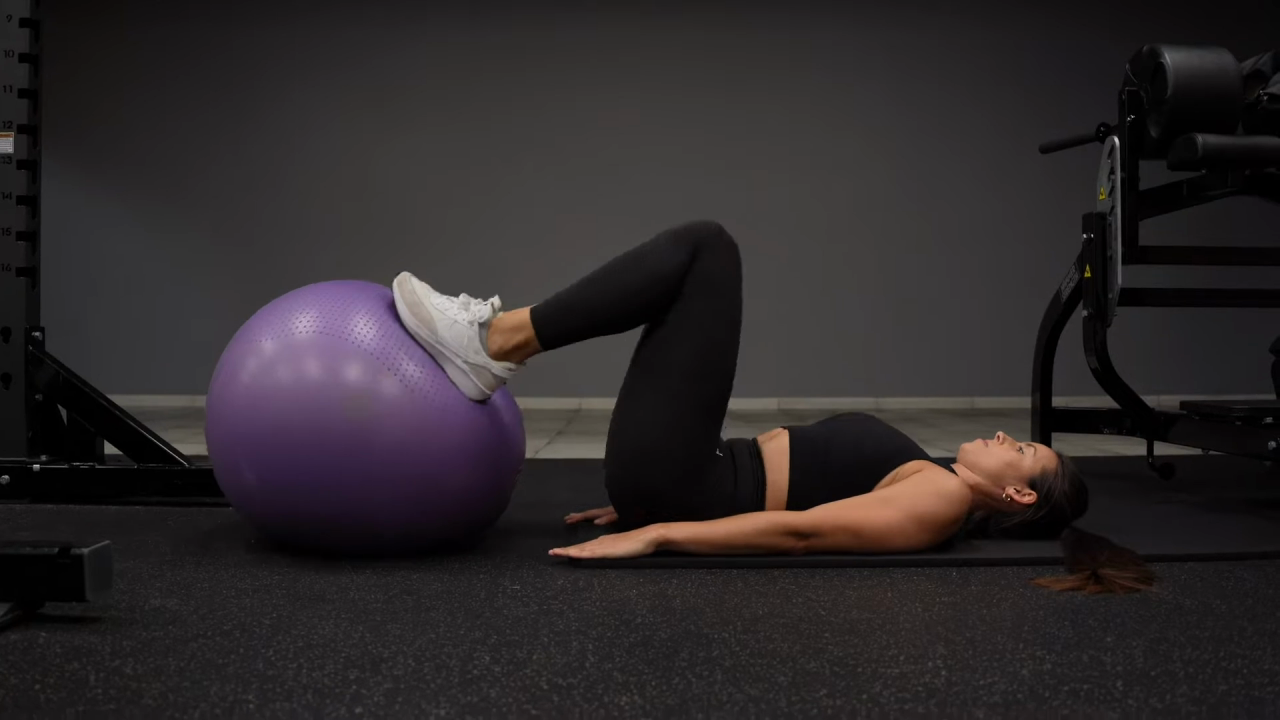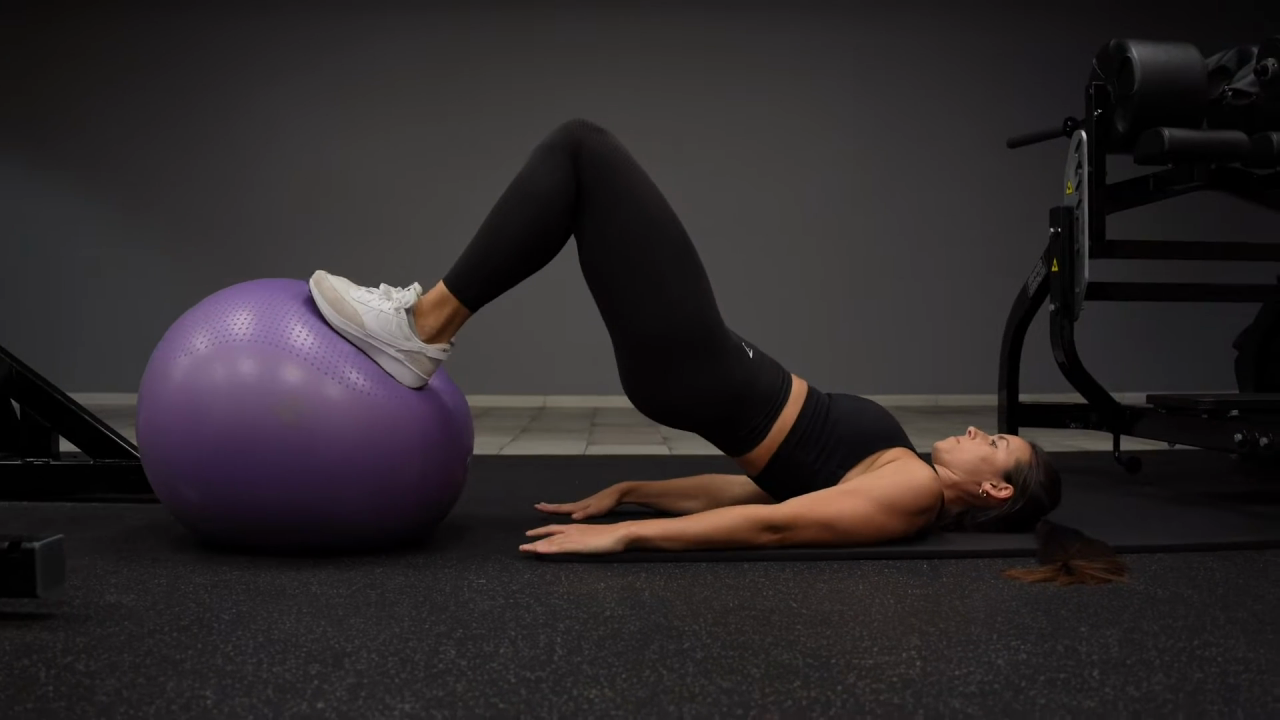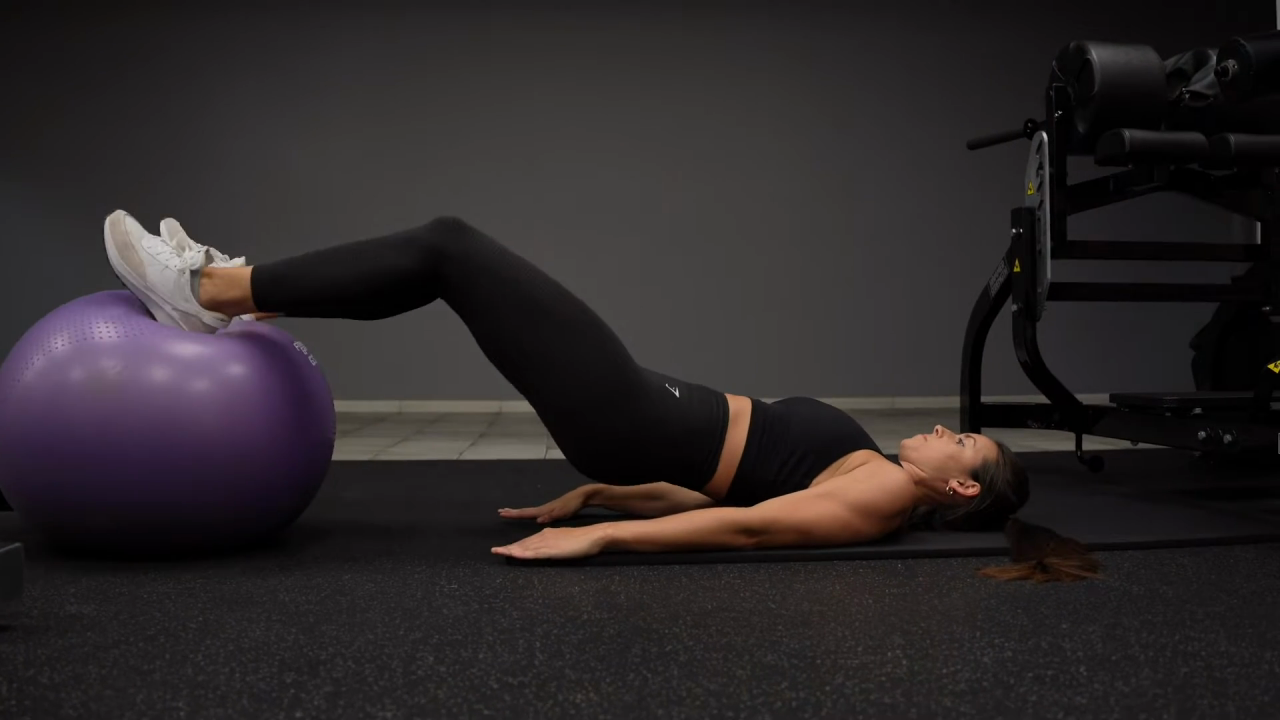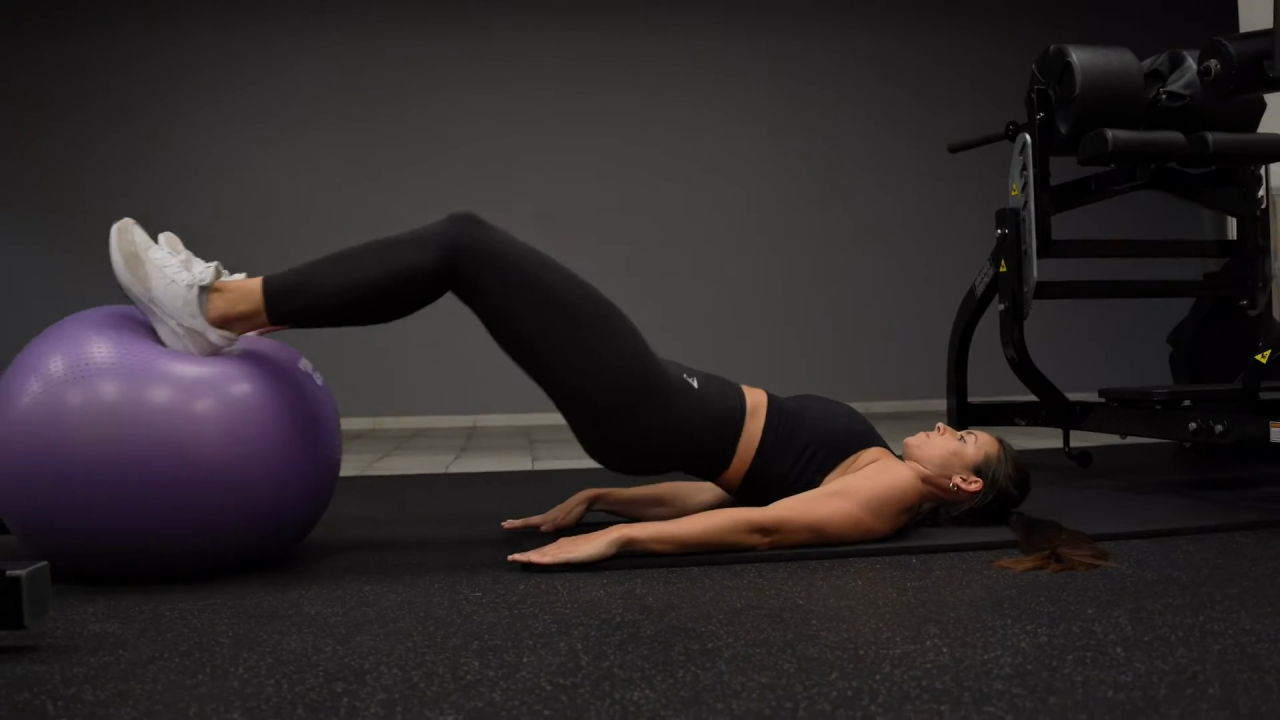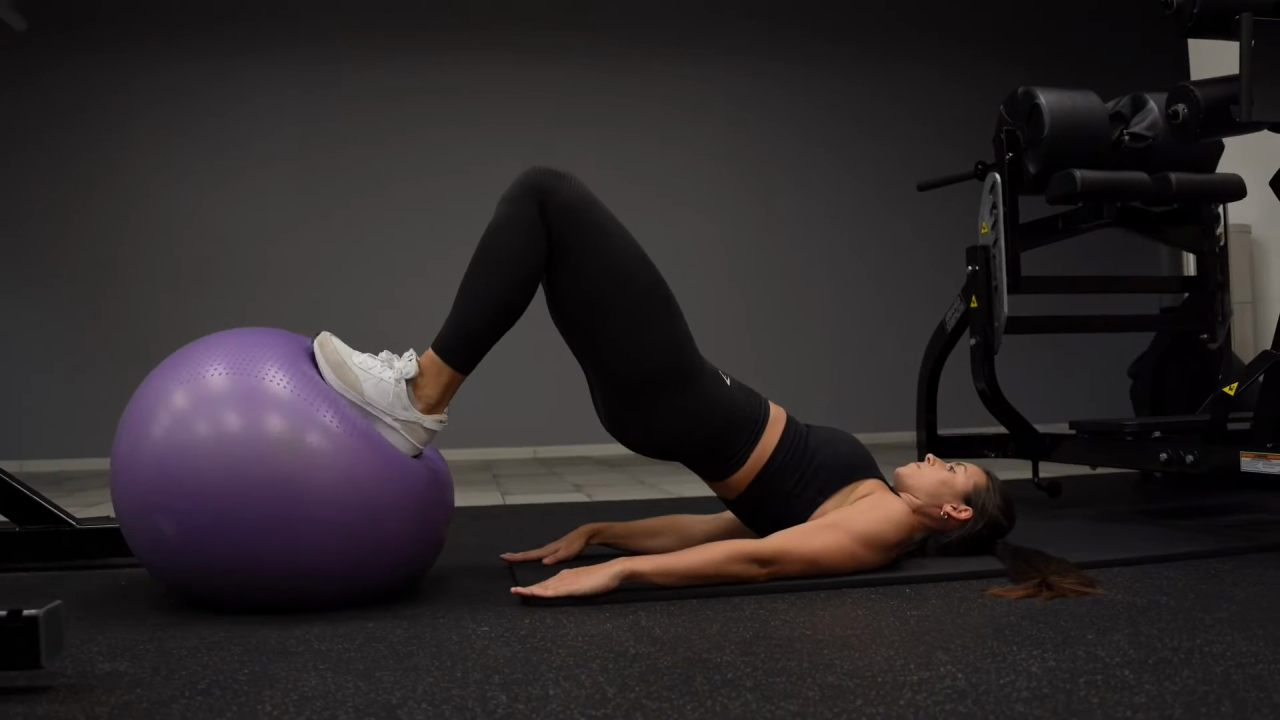
dt=1s
person 1, frame 1
left shoulder: (941, 500)
right shoulder: (922, 482)
left elbow: (801, 530)
left wrist: (656, 533)
right wrist: (648, 500)
left hip: (669, 478)
right hip: (682, 473)
left knee: (707, 248)
right knee: (704, 257)
left ankle: (495, 344)
right ankle: (496, 340)
person 1, frame 2
left shoulder: (914, 494)
right shoulder: (906, 480)
left elbow: (772, 524)
left wrist: (624, 536)
left hip: (688, 366)
right hip: (697, 371)
left knee: (580, 147)
right knee: (581, 166)
left ankle: (425, 325)
right ankle: (425, 316)
person 1, frame 3
left shoulder: (884, 498)
right shoulder: (871, 475)
left elbow: (747, 525)
left wrist: (599, 536)
right wrist: (589, 495)
left hip: (622, 415)
right hip: (637, 414)
left knee: (449, 244)
right knee: (450, 258)
left ankle: (208, 292)
right ankle: (233, 291)
person 1, frame 4
left shoulder: (894, 493)
right shoulder: (880, 468)
left elbow: (765, 524)
left wrist: (615, 536)
right wrist: (599, 497)
left hip: (651, 412)
right hip: (664, 406)
left knee: (465, 238)
right knee: (468, 252)
left ankle: (218, 310)
right ankle: (233, 304)
person 1, frame 5
left shoulder: (886, 524)
right shoulder: (873, 507)
left elbow: (760, 559)
left wrist: (615, 571)
left hip: (670, 400)
right hip: (674, 403)
left knee: (544, 193)
right knee: (546, 212)
left ankle: (421, 395)
right ankle: (419, 386)
